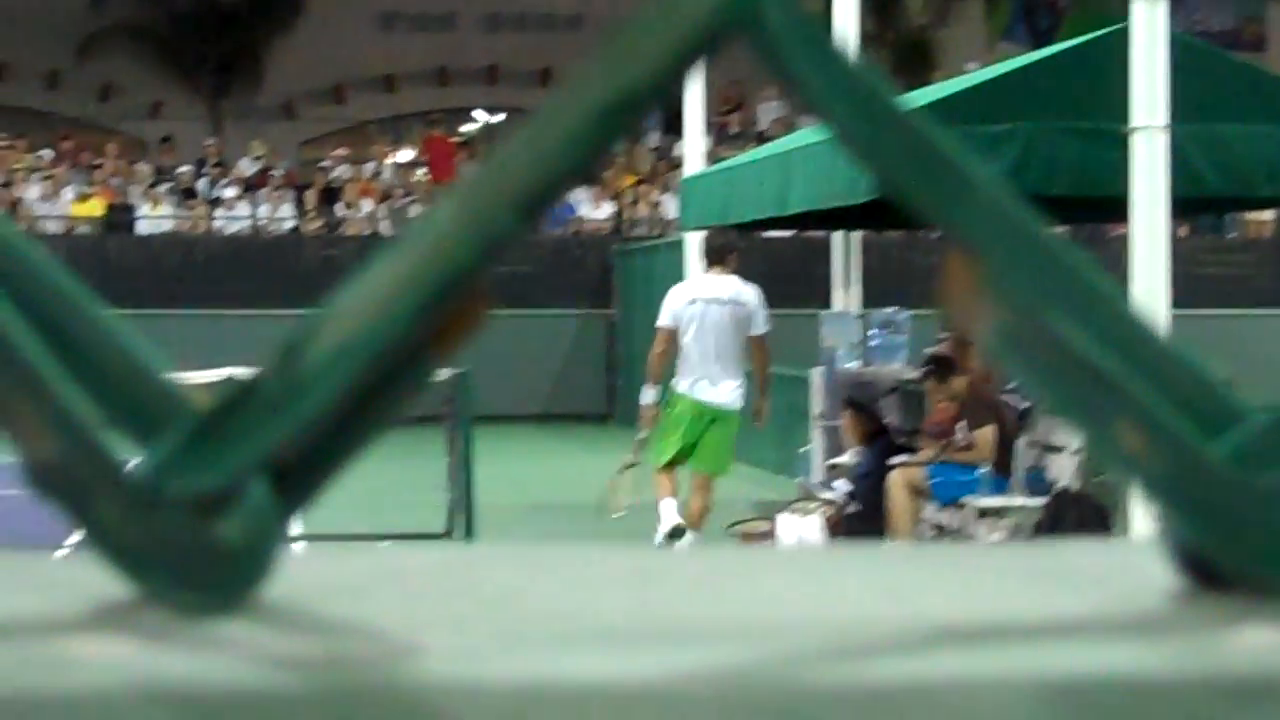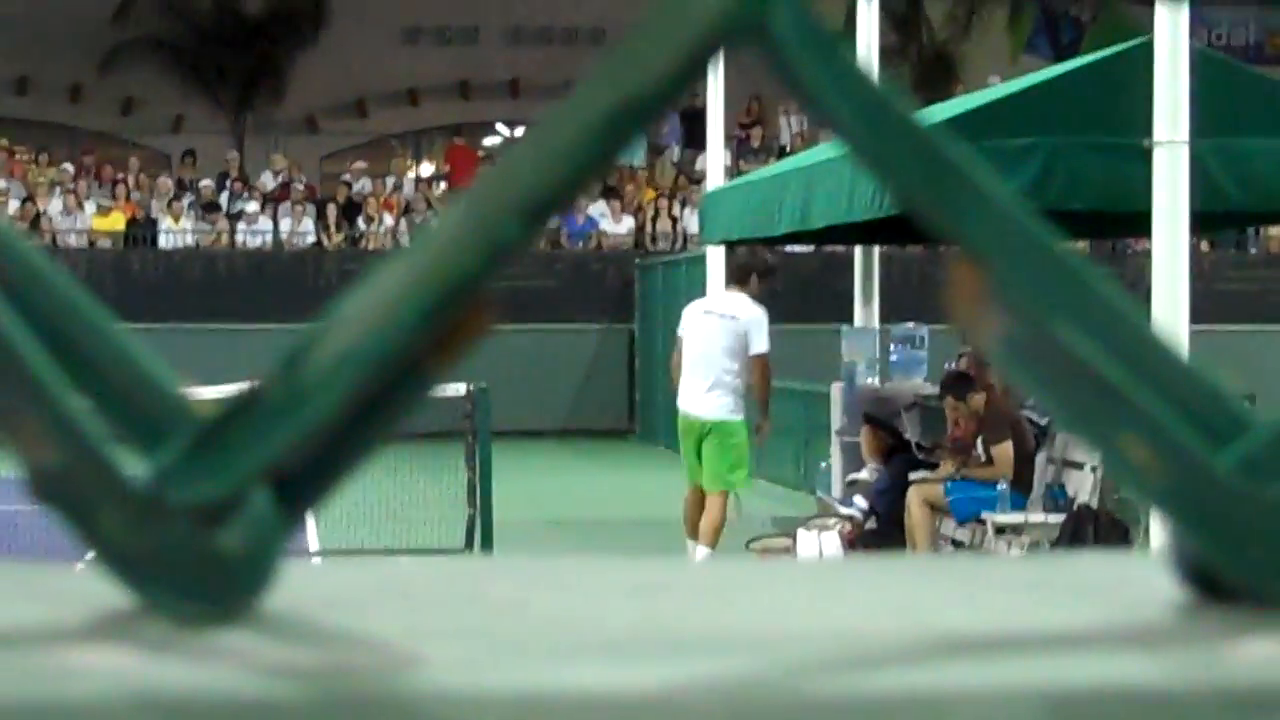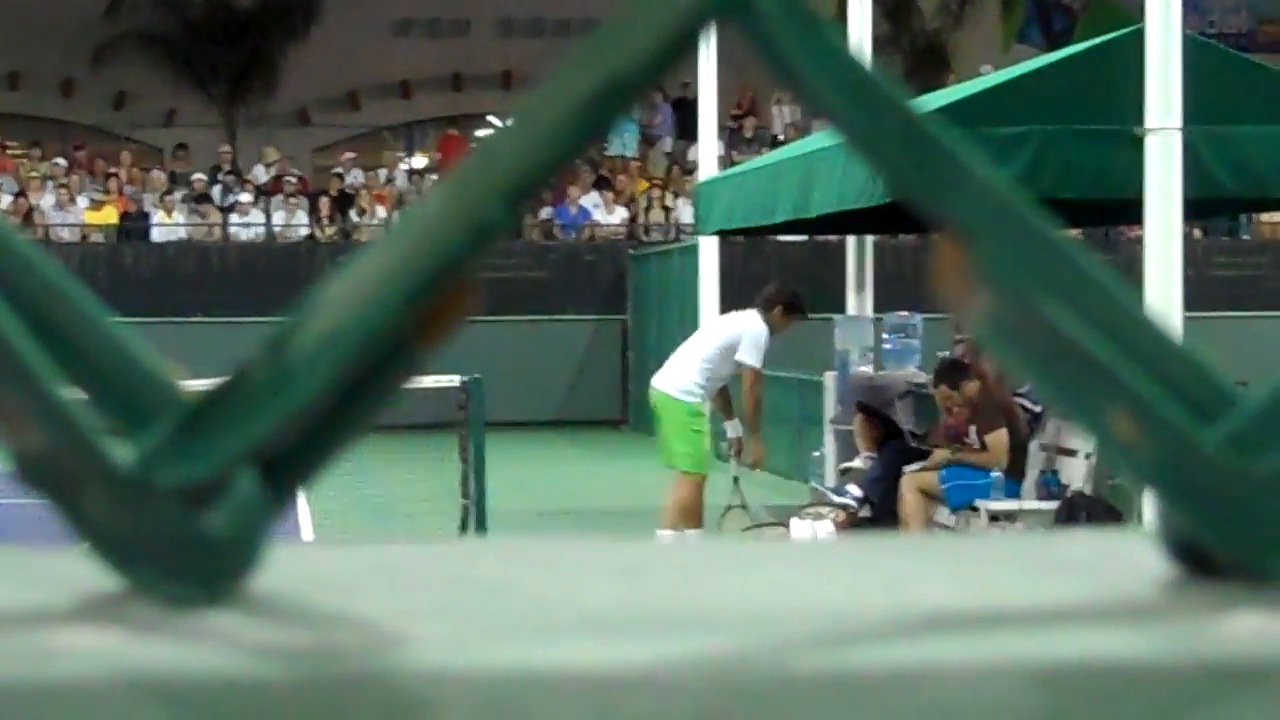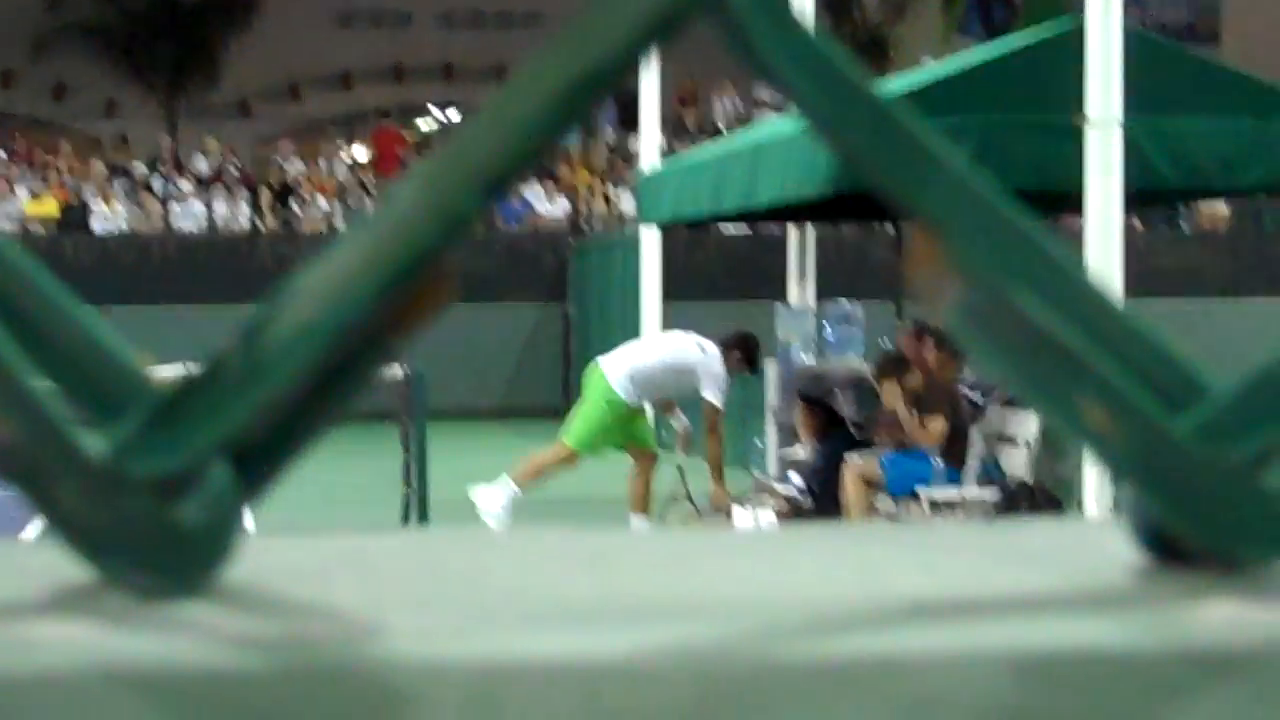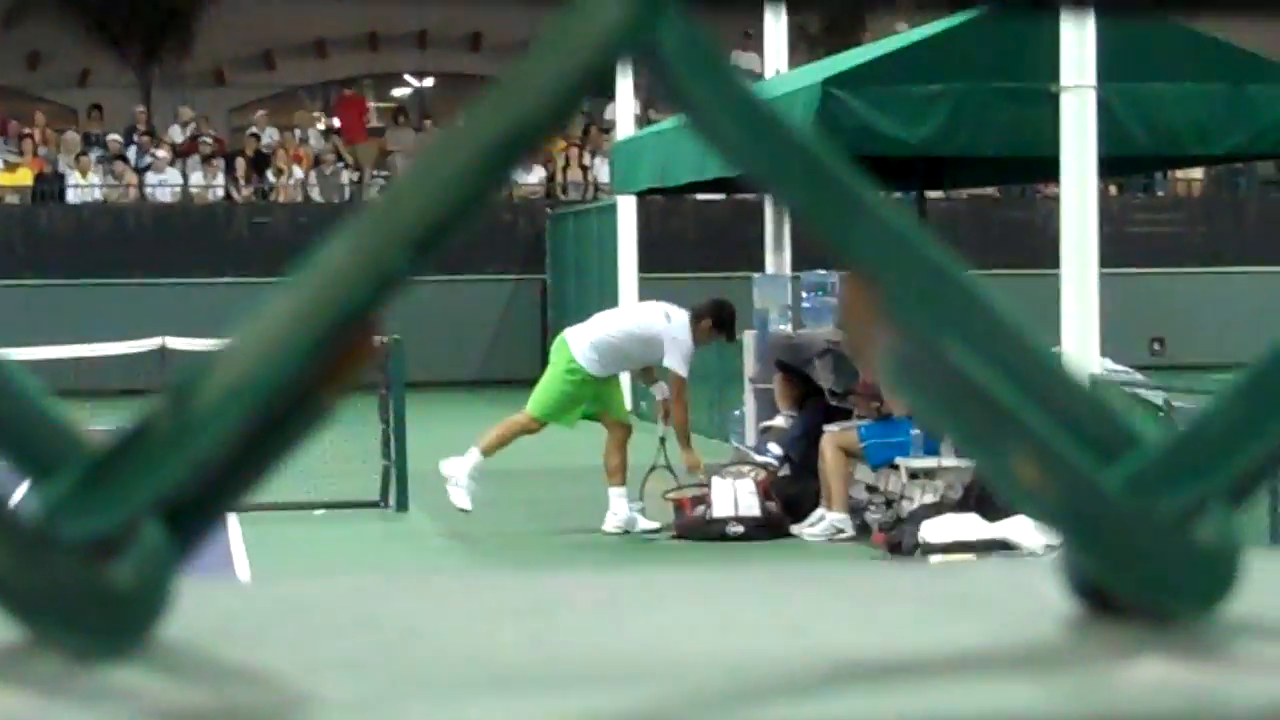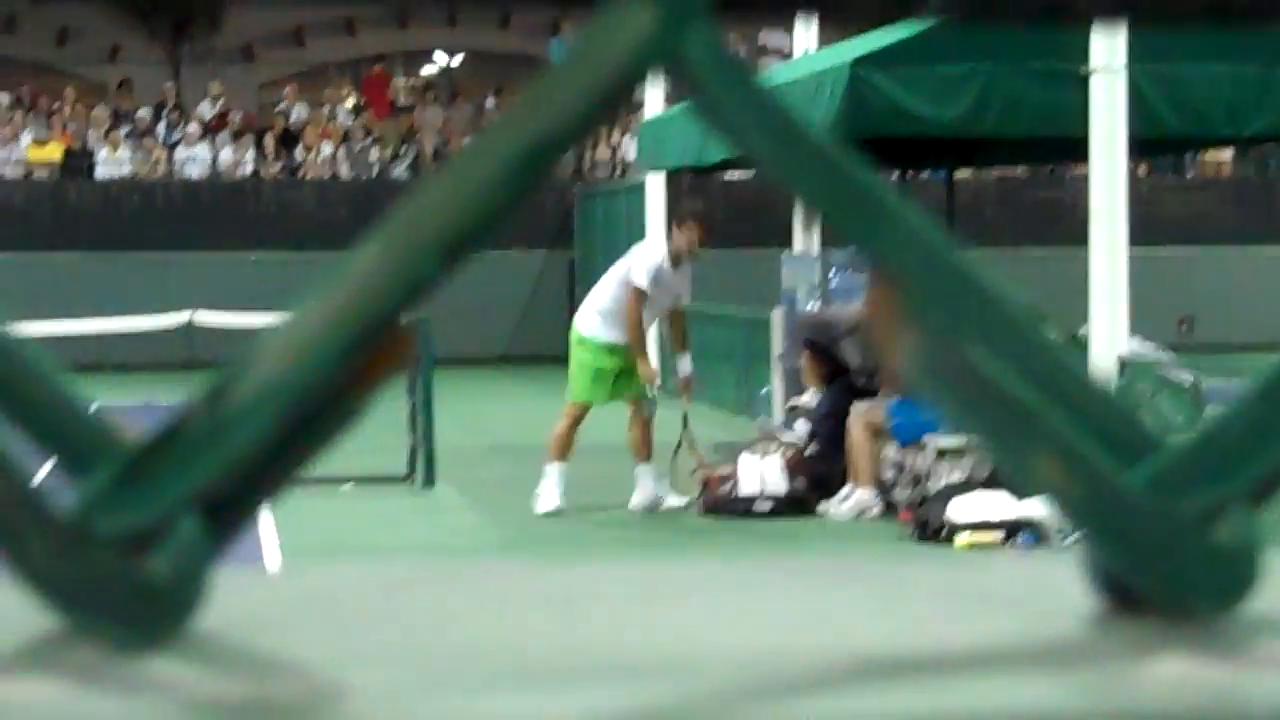
dt=0.3s
person 1, frame 1
left shoulder: (680, 293)
right shoulder: (750, 294)
left elbow: (660, 351)
right elbow: (760, 354)
left wrist: (649, 396)
right wrist: (762, 398)
left hip: (687, 396)
right hip: (729, 402)
left knee: (664, 464)
right knee: (703, 479)
left ankle: (670, 515)
right ankle: (683, 552)
person 1, frame 2
left shoulder: (695, 308)
right shoulder: (753, 314)
left elbow: (677, 362)
right elbow: (760, 373)
right wrist: (763, 416)
left hip: (689, 411)
right hip: (725, 415)
left knee: (697, 487)
right knee: (718, 494)
left ankle: (693, 557)
person 1, frame 3
left shoulder: (741, 322)
right shoulder: (758, 330)
right elbow: (751, 390)
left wrist: (733, 430)
right wrist: (756, 444)
left hip: (667, 389)
right hip: (681, 396)
left knee: (696, 472)
right knee: (692, 476)
person 1, frame 4
left shoulder: (694, 345)
right shoulder: (715, 369)
right elbow: (712, 433)
left wrist: (679, 421)
right wrist: (719, 486)
left hip: (616, 383)
right hip: (612, 388)
left knee: (647, 457)
right knee: (568, 451)
right ankle: (497, 496)
person 1, frame 5
left shoulder: (667, 313)
right shoulder: (680, 338)
right elbow: (679, 402)
left wrist: (662, 393)
right wrist: (688, 451)
left hip: (595, 365)
right hip: (577, 358)
left knee: (620, 429)
right knee: (533, 420)
left ankle: (619, 513)
right ankle: (464, 469)
person 1, frame 6
left shoulder: (683, 269)
right shoulder: (649, 257)
left elbow: (676, 319)
right elbow: (631, 311)
left wrist: (684, 366)
right wrist: (642, 362)
left hip: (625, 341)
right hip: (593, 336)
left knee: (643, 409)
right knee: (577, 409)
left ankle: (647, 489)
right ankle: (551, 484)
